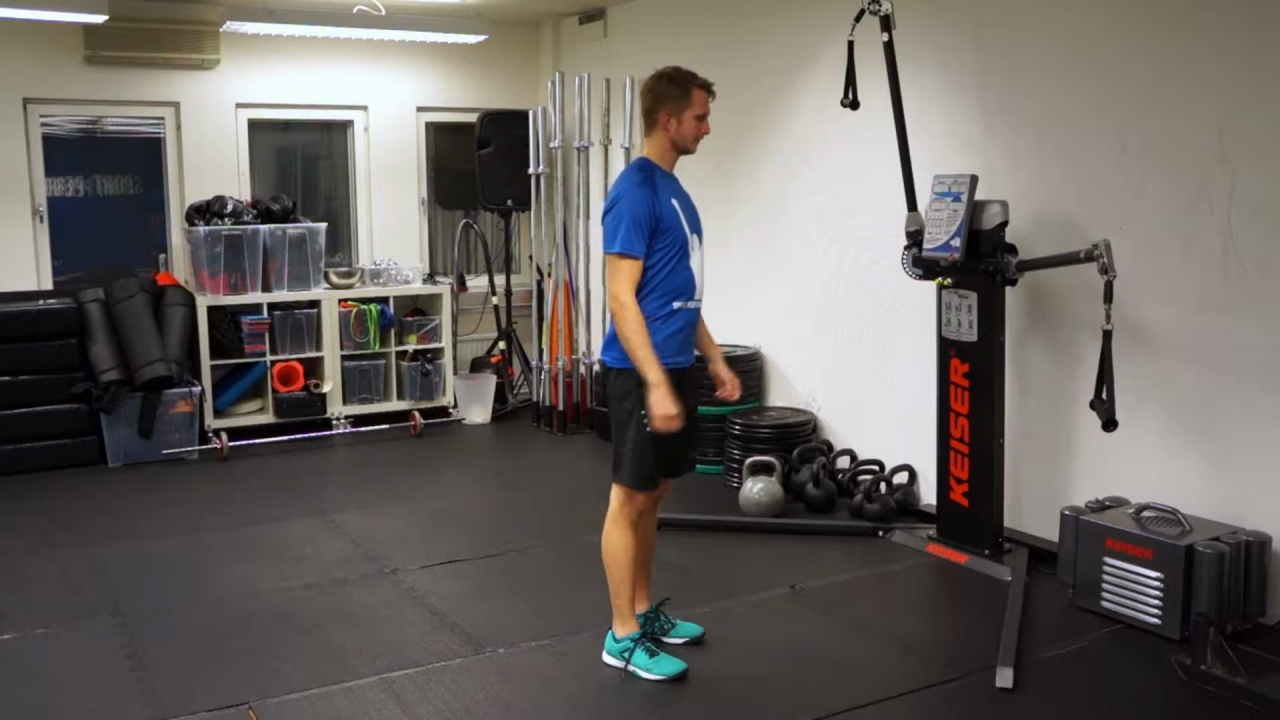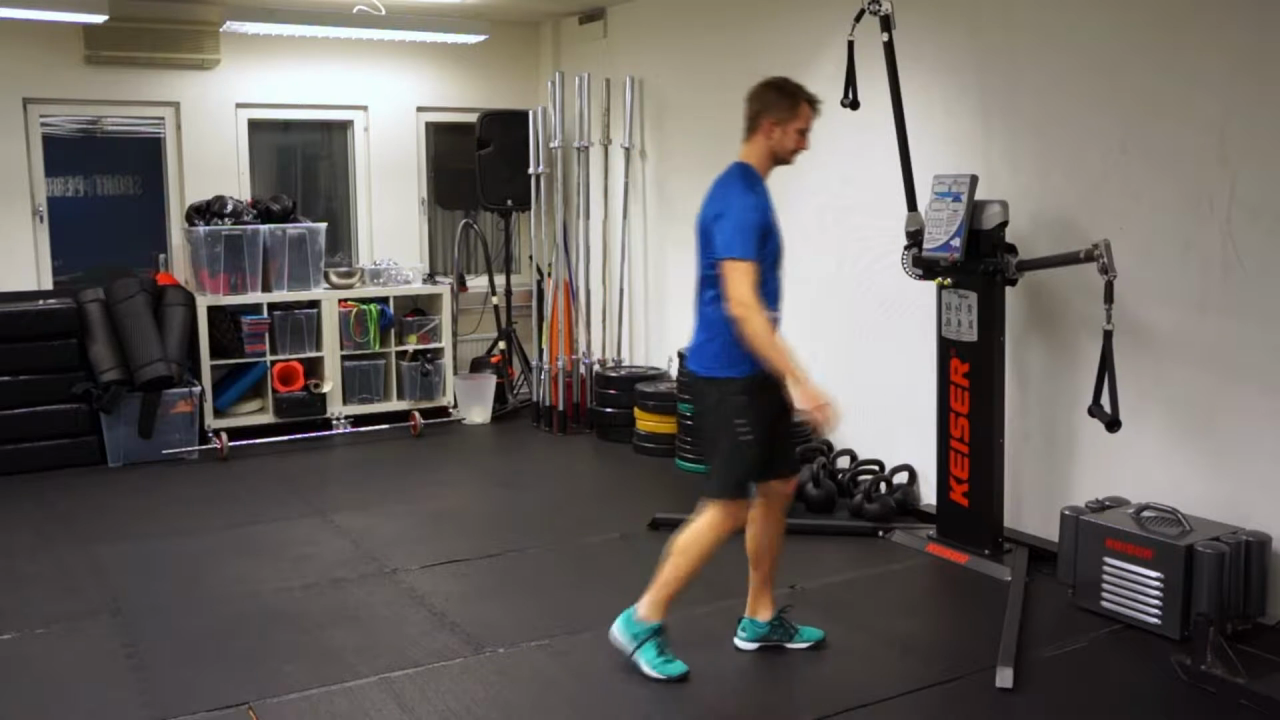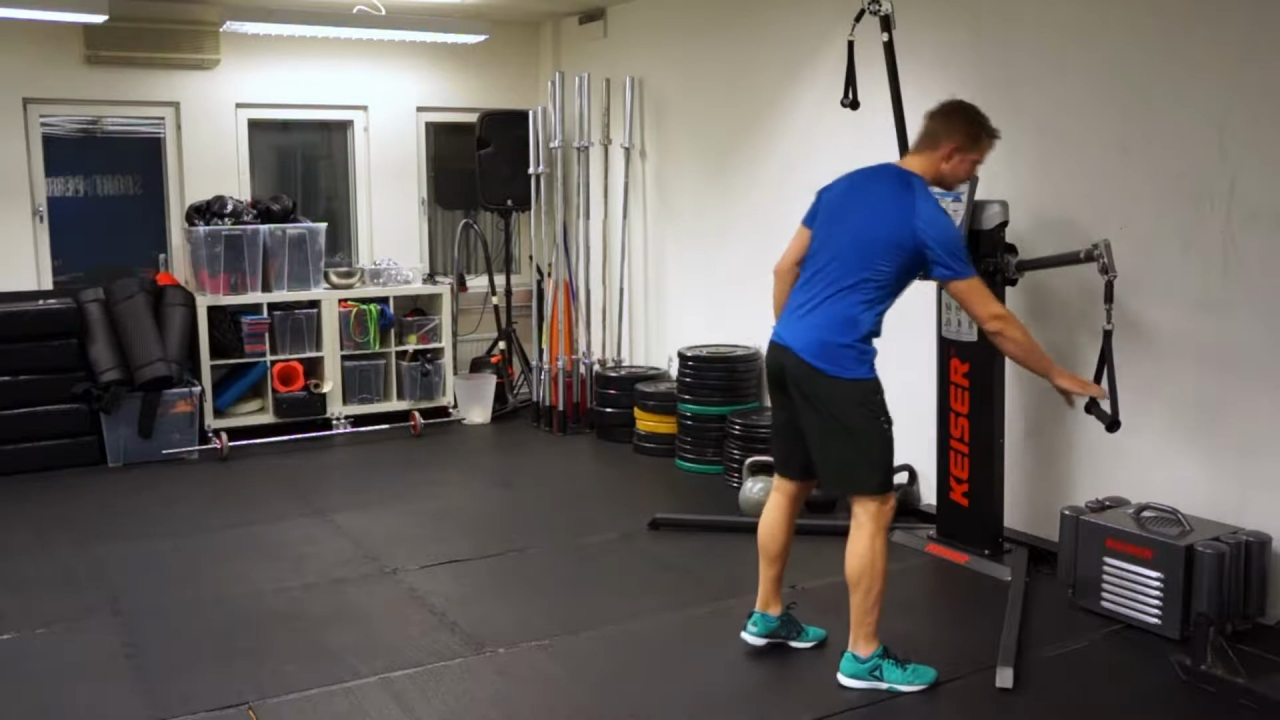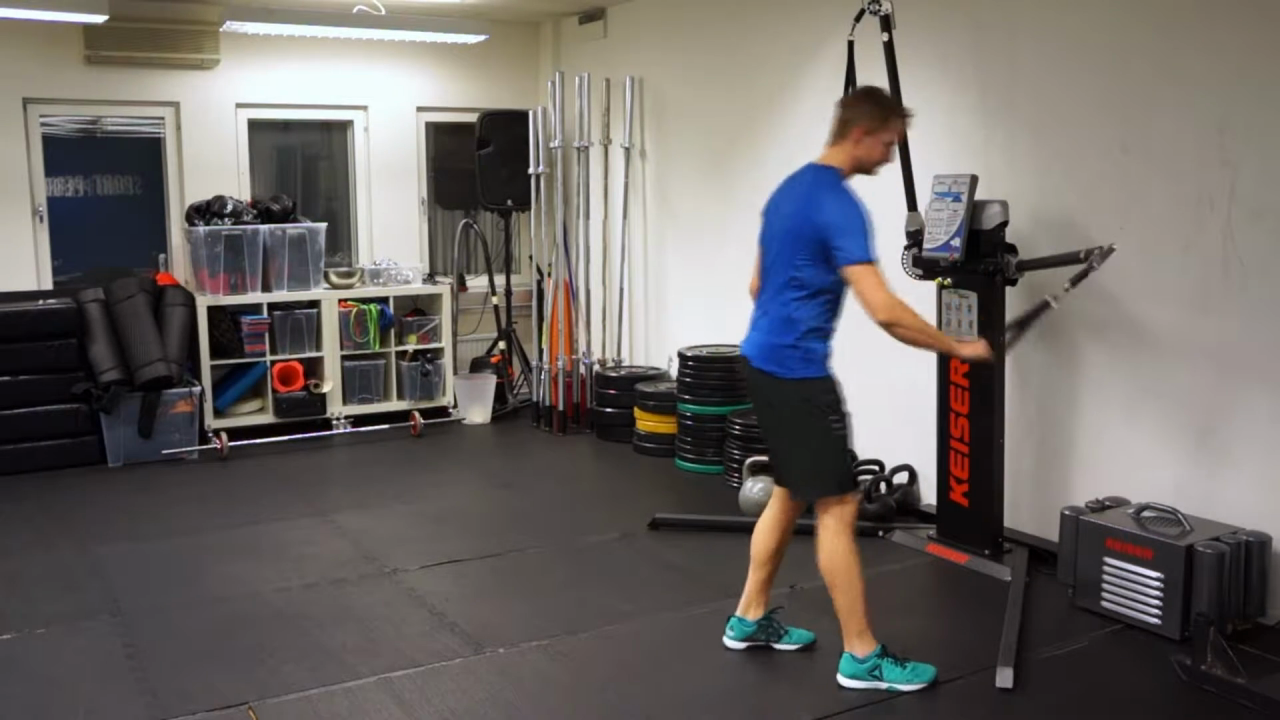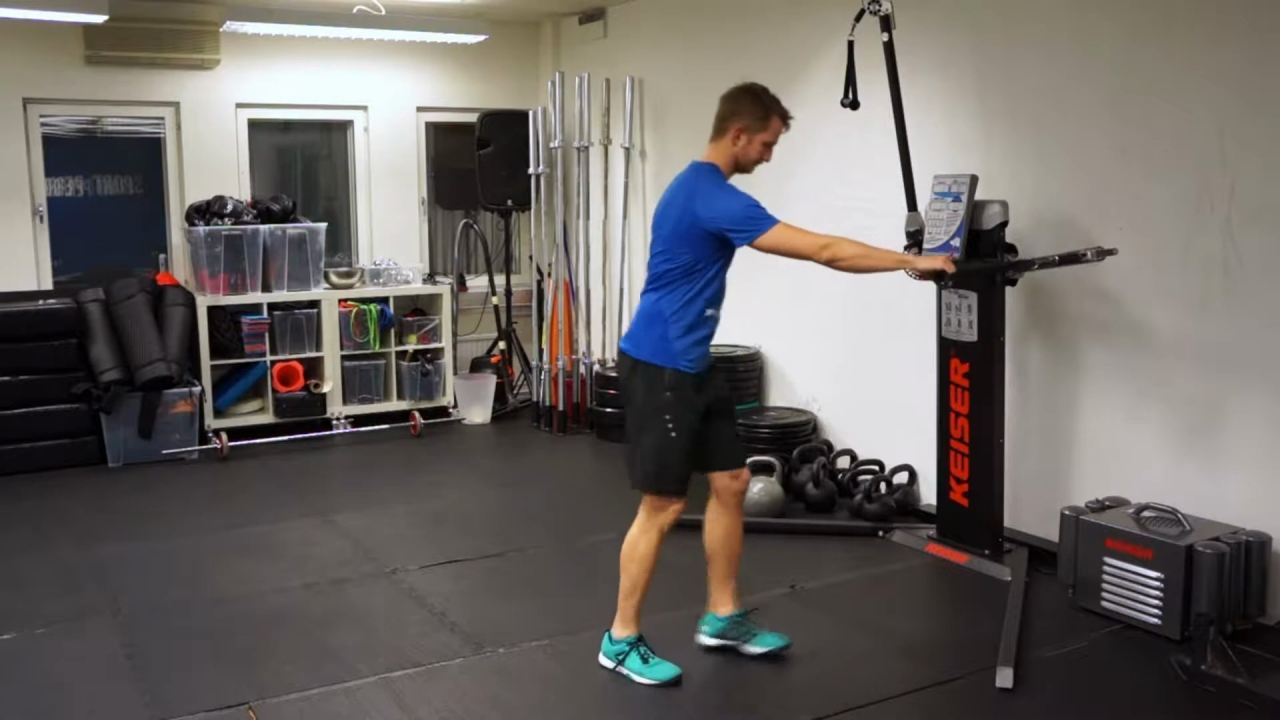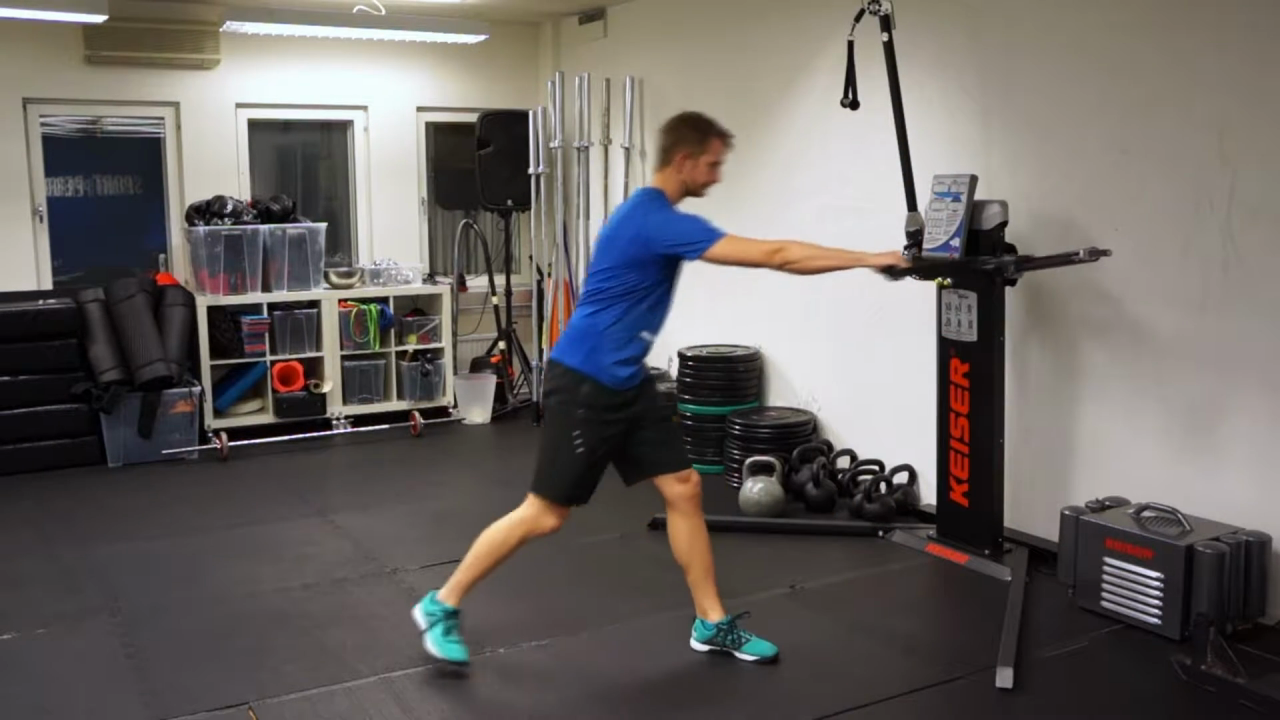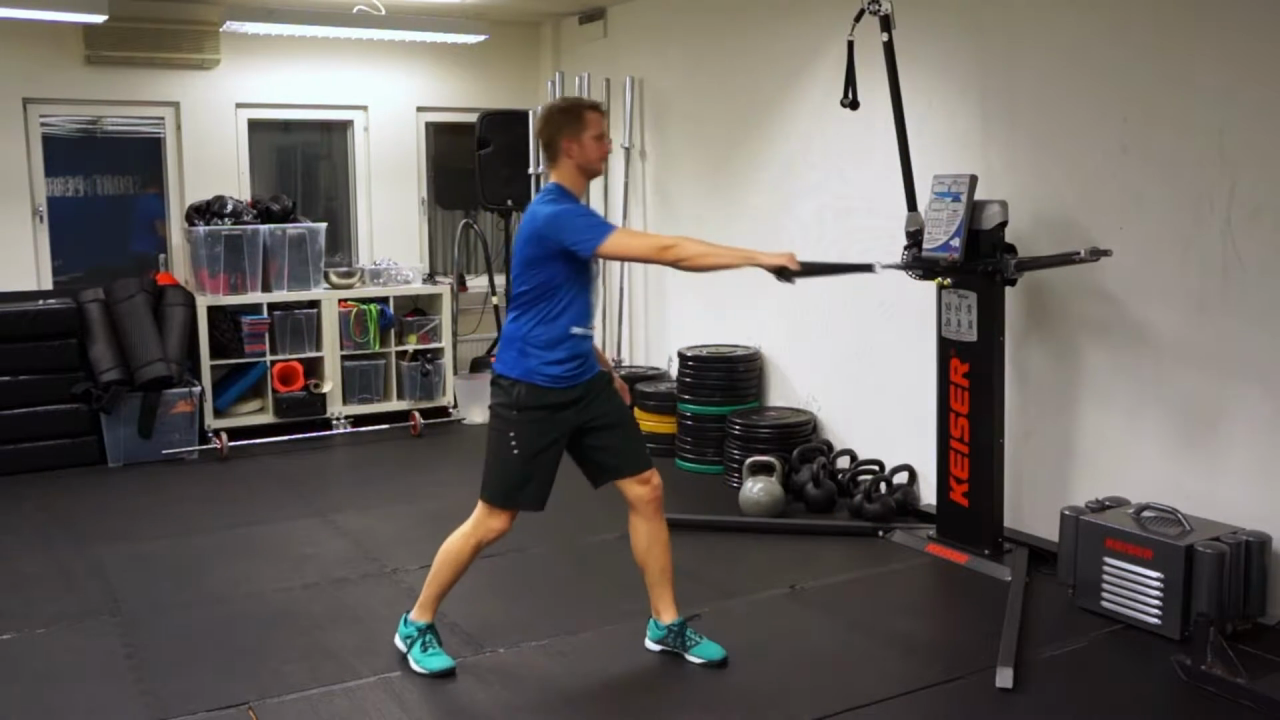
dt=0.7s
person 1, frame 1
left shoulder: (673, 189)
right shoulder: (635, 192)
right elbow: (622, 299)
left wrist: (715, 360)
right wrist: (655, 384)
left hip: (674, 367)
right hip: (641, 373)
left knee: (652, 495)
right knee: (629, 499)
left ankle: (645, 610)
right ankle: (622, 635)
person 1, frame 2
left shoulder: (750, 191)
right shoulder: (739, 198)
right elbow: (742, 304)
right wrist: (799, 383)
left hip: (747, 371)
right hip: (728, 373)
left knee: (777, 489)
right knee: (725, 507)
left ankle: (761, 619)
right ankle: (641, 621)
person 1, frame 3
left shoulder: (843, 186)
right shoulder: (927, 218)
left elbow: (786, 269)
right elbow: (992, 319)
right wrist: (1056, 375)
left hip: (786, 351)
right hip: (838, 367)
left knee: (789, 487)
right knee: (874, 507)
left ankle: (767, 615)
right ankle: (863, 656)
person 1, frame 4
left shoulder: (790, 190)
right shoulder: (838, 205)
left elbow: (759, 283)
right elbow: (884, 310)
right wrist: (956, 347)
left hip: (766, 359)
right hip: (793, 370)
left knee: (794, 494)
right knee: (836, 506)
left ankle: (749, 618)
right ankle: (862, 654)
person 1, frame 5
left shoulder: (696, 187)
right shoulder: (715, 199)
right elbow: (823, 251)
right wrist: (913, 262)
left hip: (688, 365)
right hip: (659, 367)
left knee: (730, 484)
right knee: (662, 506)
left ankle: (723, 617)
right ankle: (621, 639)
person 1, frame 6
left shoulder: (649, 215)
right shoulder: (658, 222)
right elbow: (773, 255)
right wrist: (864, 259)
left hip: (626, 381)
right hip: (585, 381)
left knee: (685, 491)
right knee: (544, 514)
left ankle: (713, 624)
right ankle: (440, 606)
person 1, frame 7
left shoulder: (572, 214)
right shoulder: (554, 216)
right elbow: (663, 251)
left wrist: (604, 367)
right wrist: (757, 257)
left hip: (583, 383)
right hip: (530, 390)
left knee: (646, 491)
right knee: (493, 522)
left ankle: (667, 626)
right ankle: (418, 625)
